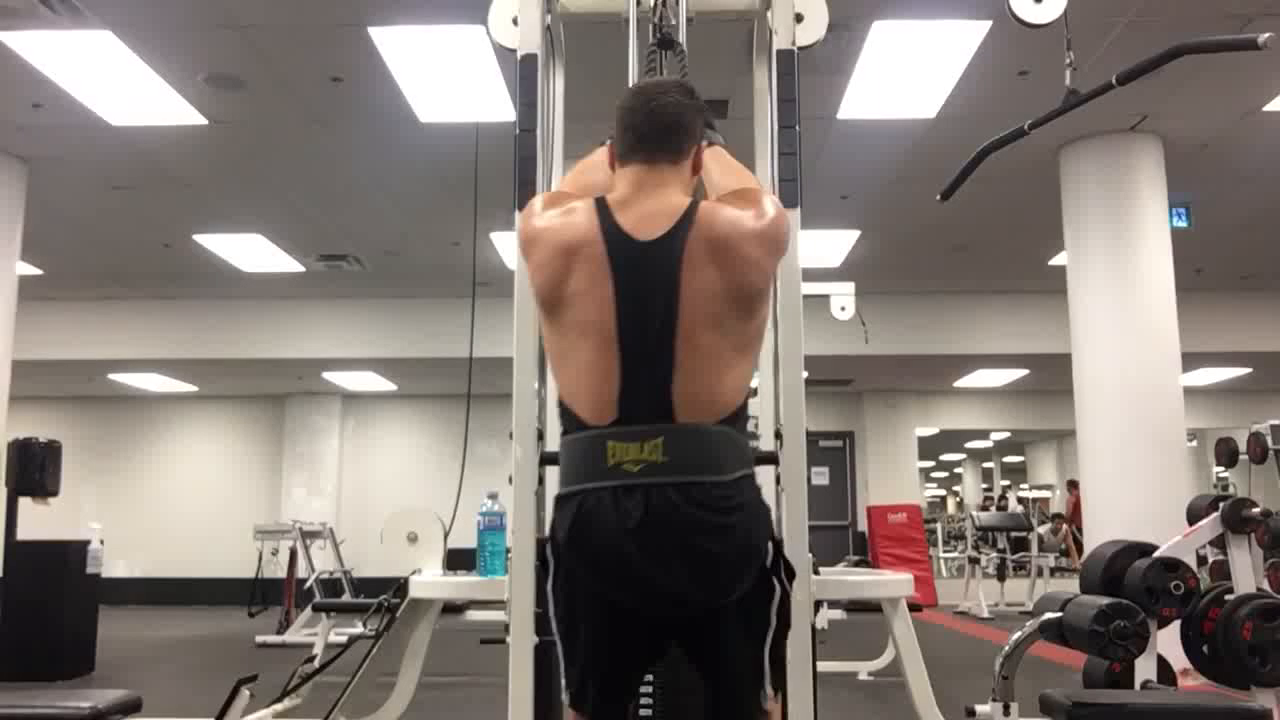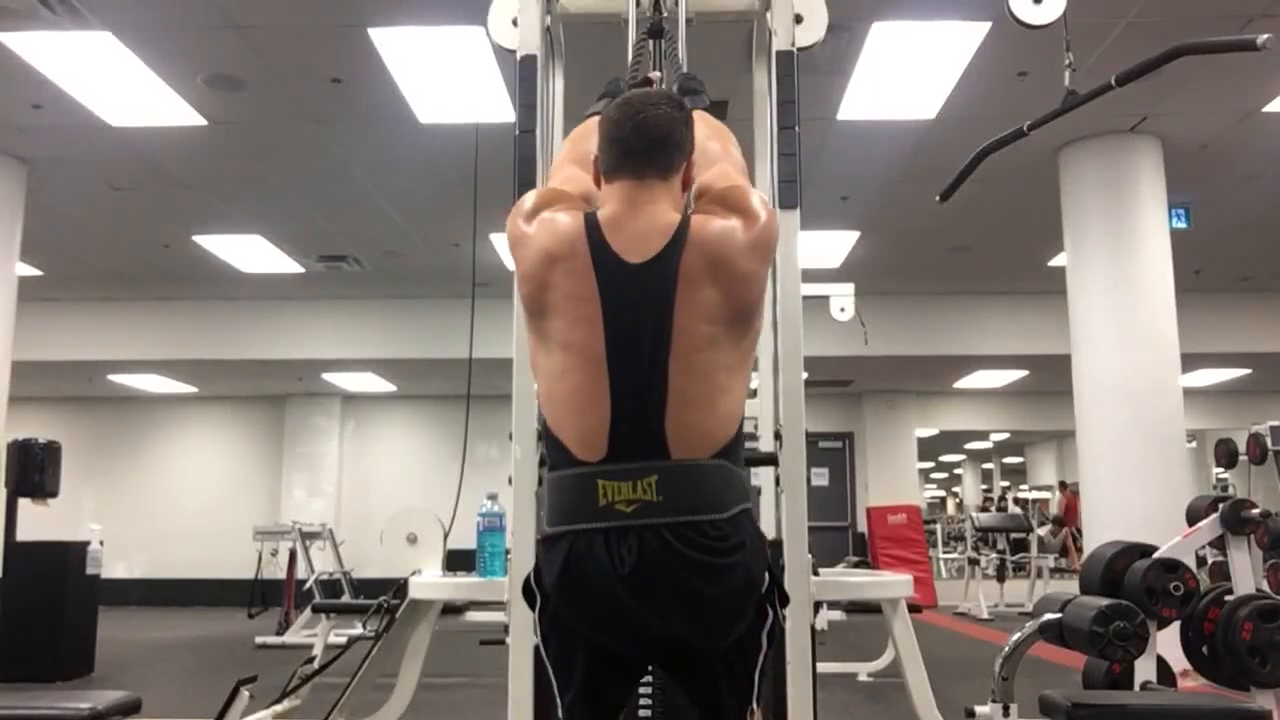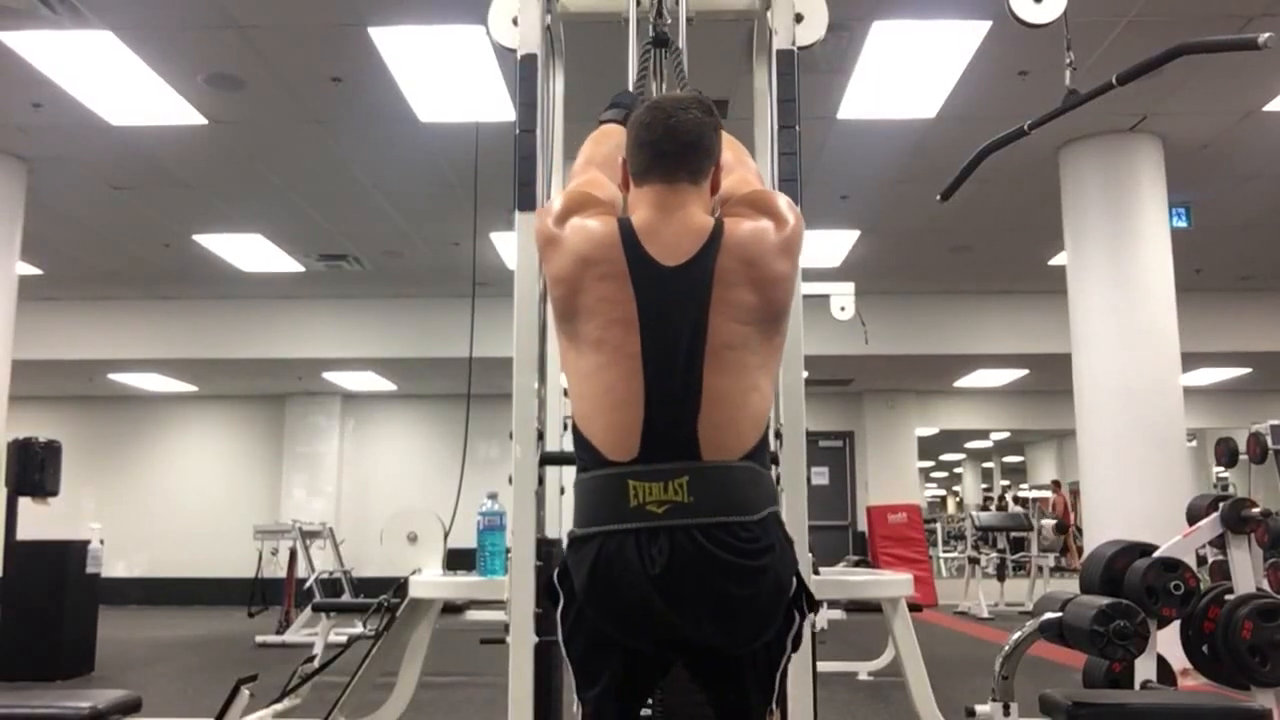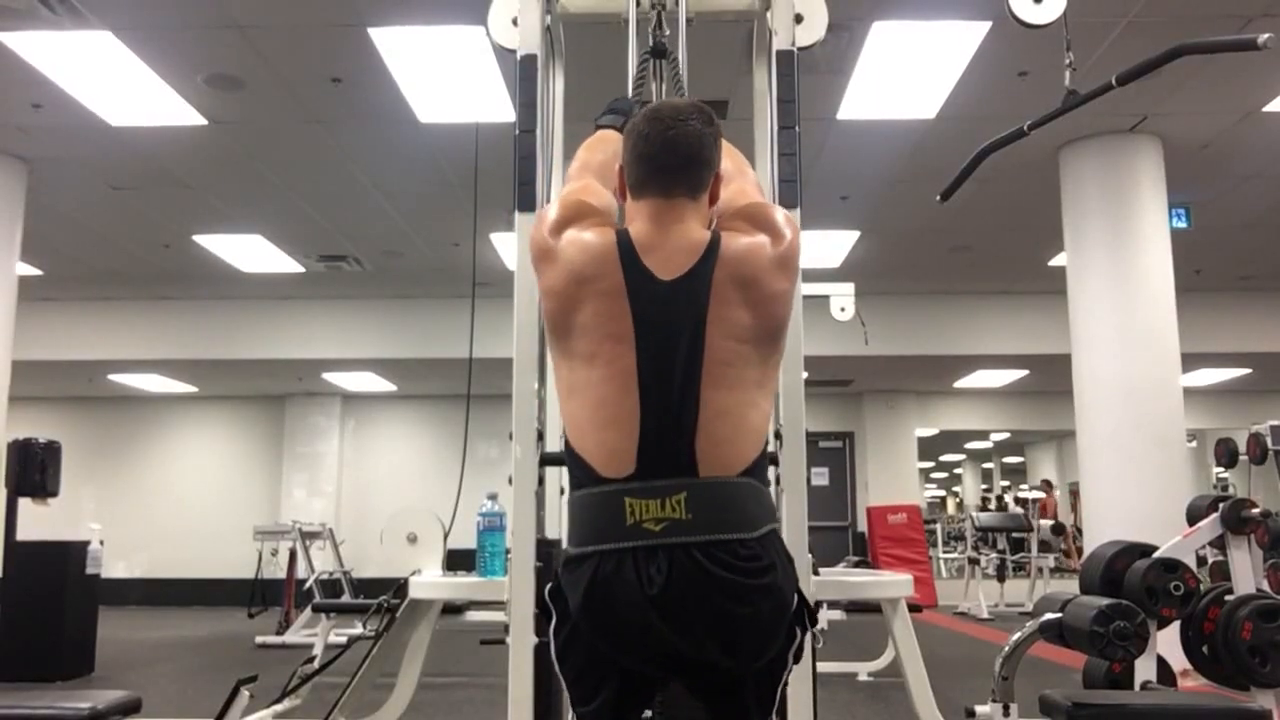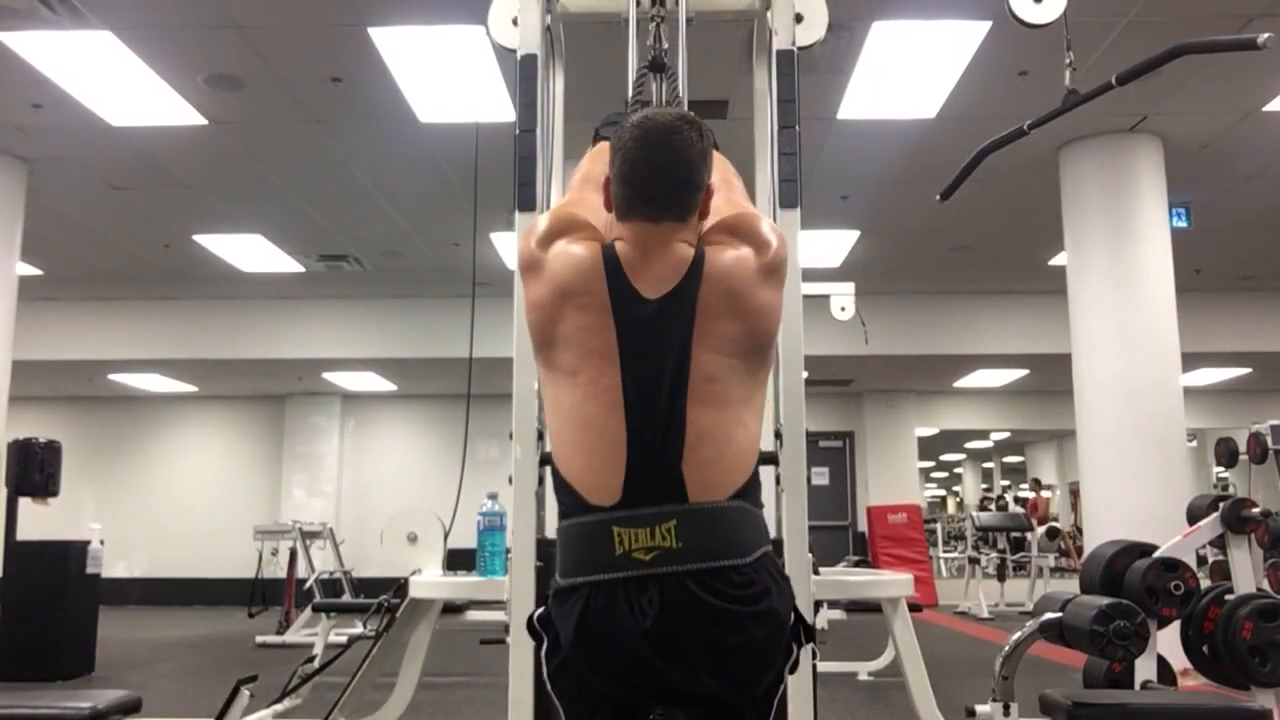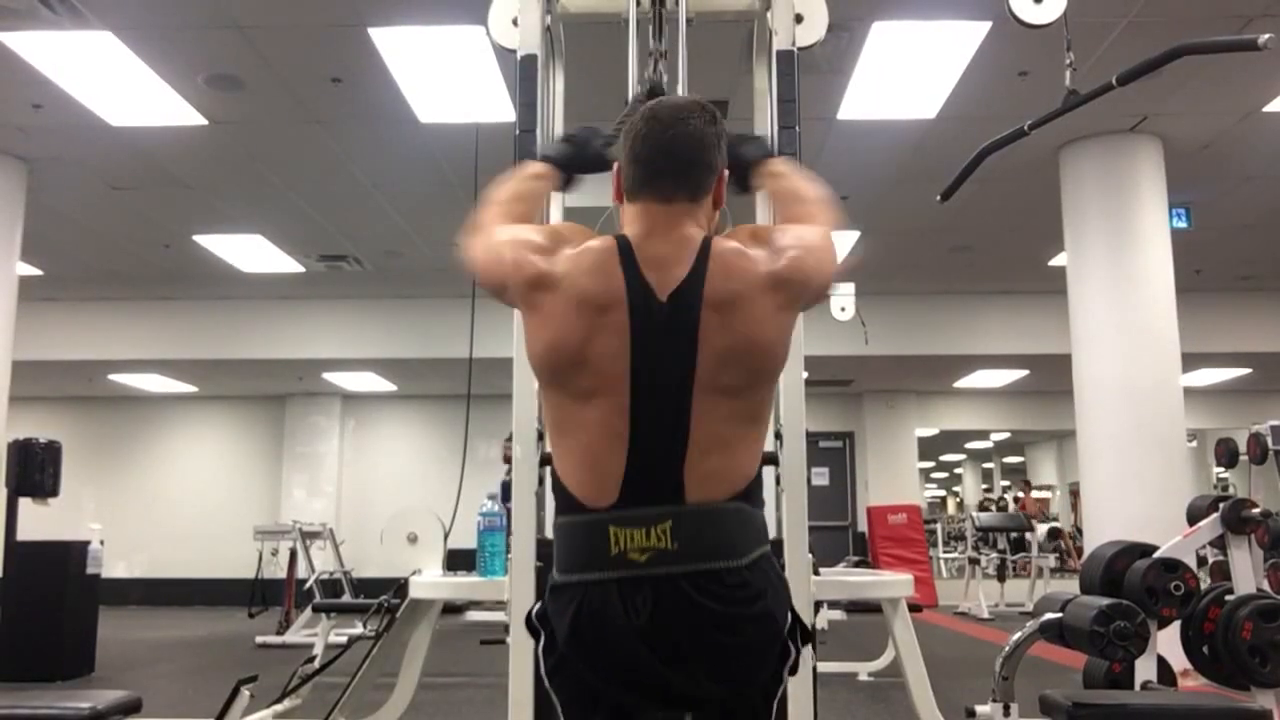
dt=0.4s
person 1, frame 1
left shoulder: (548, 227)
right shoulder: (752, 226)
left wrist: (619, 144)
right wrist: (711, 140)
left hip: (594, 517)
right hip: (715, 512)
person 1, frame 2
left shoulder: (541, 234)
right shoulder: (740, 234)
left elbow: (570, 165)
right elbow: (723, 161)
left wrist: (605, 109)
right wrist: (695, 105)
left hip: (584, 555)
right hip: (711, 551)
person 1, frame 3
left shoulder: (572, 237)
right shoulder: (767, 236)
left elbow: (591, 168)
right elbow: (740, 170)
left wrist: (616, 116)
right wrist: (701, 122)
left hip: (611, 557)
right hip: (738, 554)
person 1, frame 4
left shoulder: (568, 249)
right shoulder: (766, 251)
left elbow: (585, 175)
right elbow: (739, 180)
left wrist: (612, 123)
right wrist: (701, 134)
left hip: (608, 577)
right hip: (738, 573)
person 1, frame 5
left shoulder: (554, 262)
right shoulder: (752, 264)
left elbow: (582, 190)
right elbow: (727, 191)
left wrist: (610, 139)
right wrist: (693, 144)
left hip: (597, 608)
right hip: (734, 600)
person 1, frame 6
left shoulder: (550, 271)
right shoulder: (765, 271)
left elbow: (484, 232)
right elbow: (819, 216)
left wrist: (559, 160)
right wrist: (761, 157)
left hip: (595, 607)
right hip: (731, 602)
